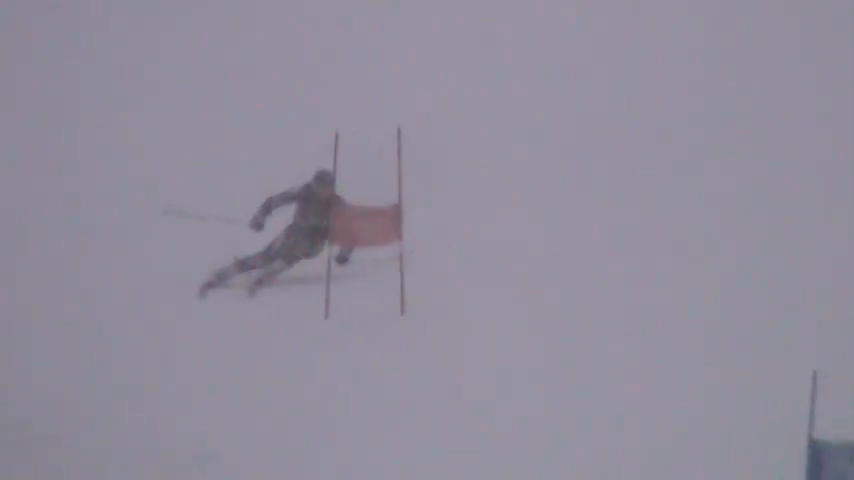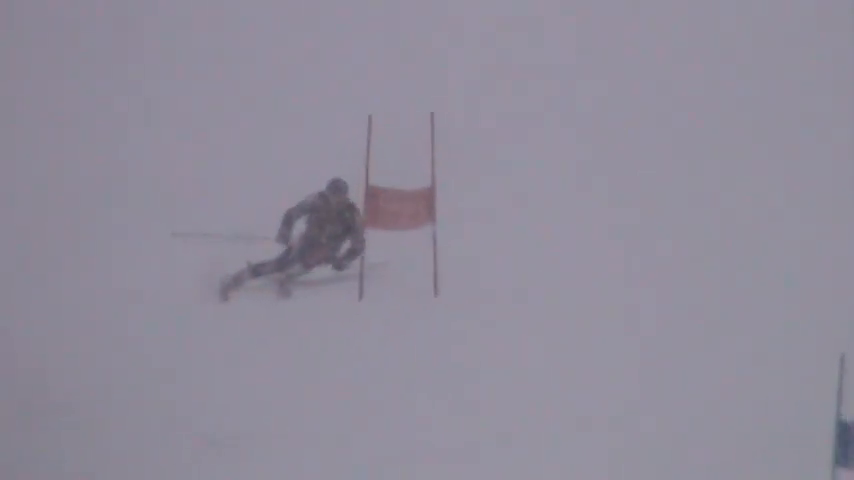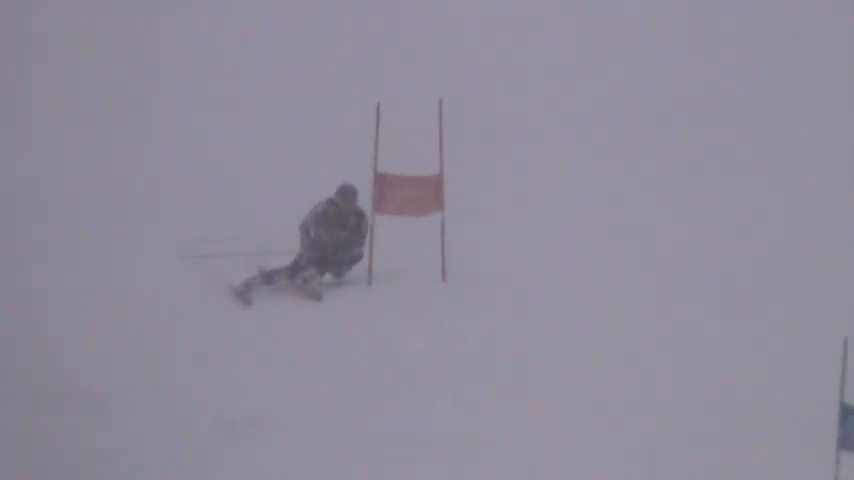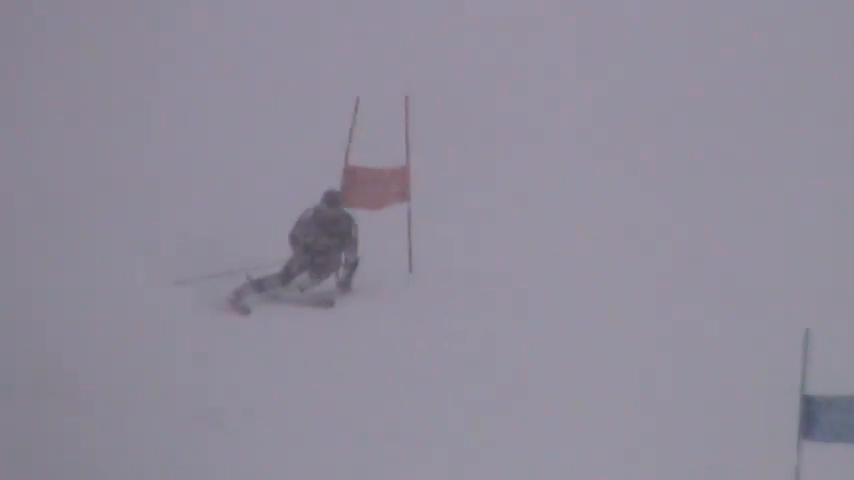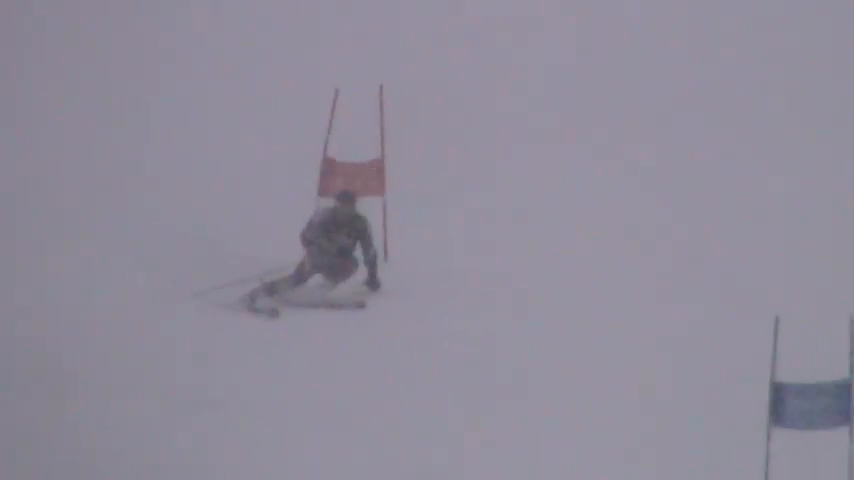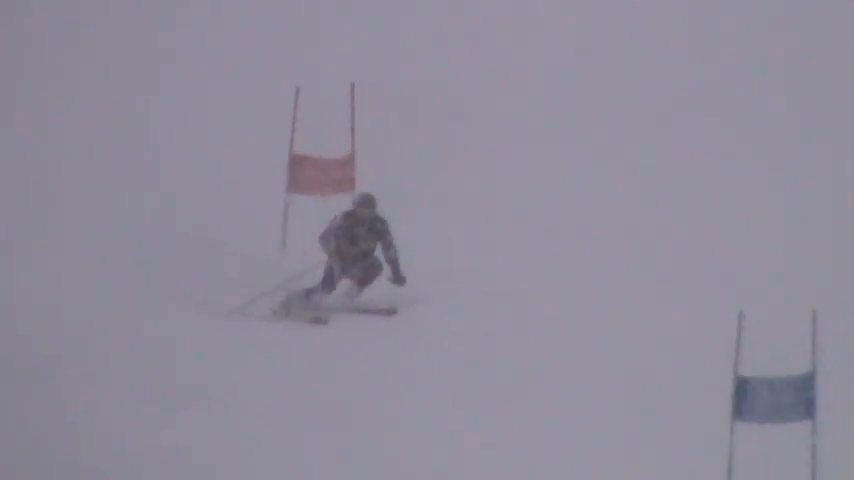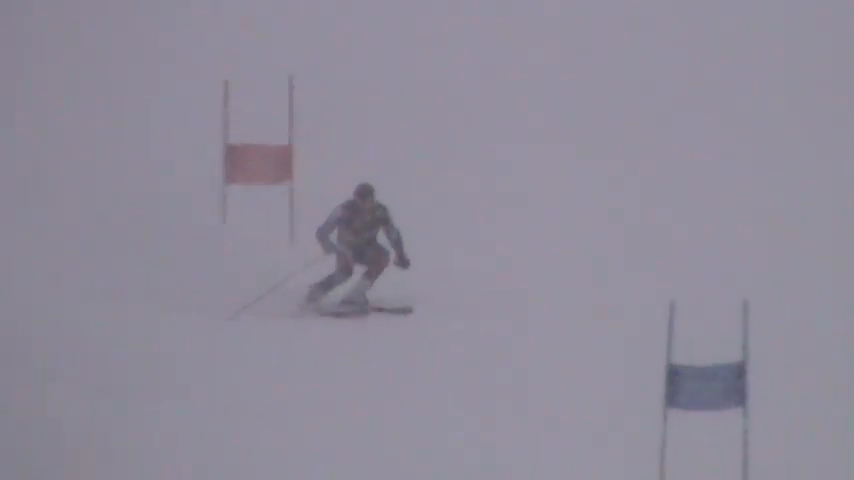
dt=0.1s
person 1, frame 1
left shoulder: (339, 205)
right shoulder: (305, 191)
right elbow: (274, 201)
left wrist: (345, 253)
right wrist: (260, 216)
left hip: (311, 245)
right hip: (292, 235)
right knee: (263, 258)
left ankle: (265, 277)
right ankle: (216, 279)
person 1, frame 2
left shoulder: (352, 214)
right shoulder: (318, 199)
left elbow: (358, 244)
right elbow: (292, 214)
left wrist: (344, 261)
right wrist: (285, 232)
left hip: (327, 251)
right hip: (308, 242)
right knee: (279, 264)
right ankle: (233, 282)
person 1, frame 3
left shoulder: (359, 218)
right shoulder: (326, 206)
left elbow: (357, 250)
right elbow: (305, 226)
left wrist: (344, 268)
right wrist: (307, 247)
left hip: (335, 255)
right hip: (316, 249)
right knee: (291, 272)
left ankle: (309, 282)
right ankle: (248, 285)
person 1, frame 4
left shoulder: (348, 223)
right shoulder: (313, 213)
left elbow: (352, 254)
right elbow: (295, 236)
left wrist: (347, 278)
right wrist: (300, 255)
left hip: (325, 260)
right hip: (306, 255)
left knee: (333, 261)
right knee: (283, 278)
left ankle: (306, 288)
right ankle: (241, 292)
person 1, frame 5
left shoulder: (360, 223)
right shoulder: (324, 215)
left elbow: (369, 250)
right elbow: (305, 236)
left wrist: (372, 275)
right wrist: (313, 251)
left hip: (338, 262)
right hip: (315, 257)
left knee: (351, 264)
right knee: (297, 280)
person 1, frame 6
left shoulder: (380, 224)
right shoulder: (344, 218)
left elbow: (389, 248)
right elbow: (324, 239)
left wrist: (396, 272)
right wrist: (333, 255)
left hip: (362, 262)
right hip: (340, 259)
left knee: (377, 267)
right knee: (327, 287)
left ankle: (347, 299)
person 1, frame 7
left shoulder: (380, 210)
right shoulder: (344, 210)
left elbow: (392, 233)
right elbow: (322, 233)
left wrist: (401, 254)
right wrist: (328, 246)
left hip: (367, 248)
right hip: (345, 249)
left knee: (384, 257)
right knee: (344, 273)
left ankle: (355, 296)
right ankle: (315, 292)
